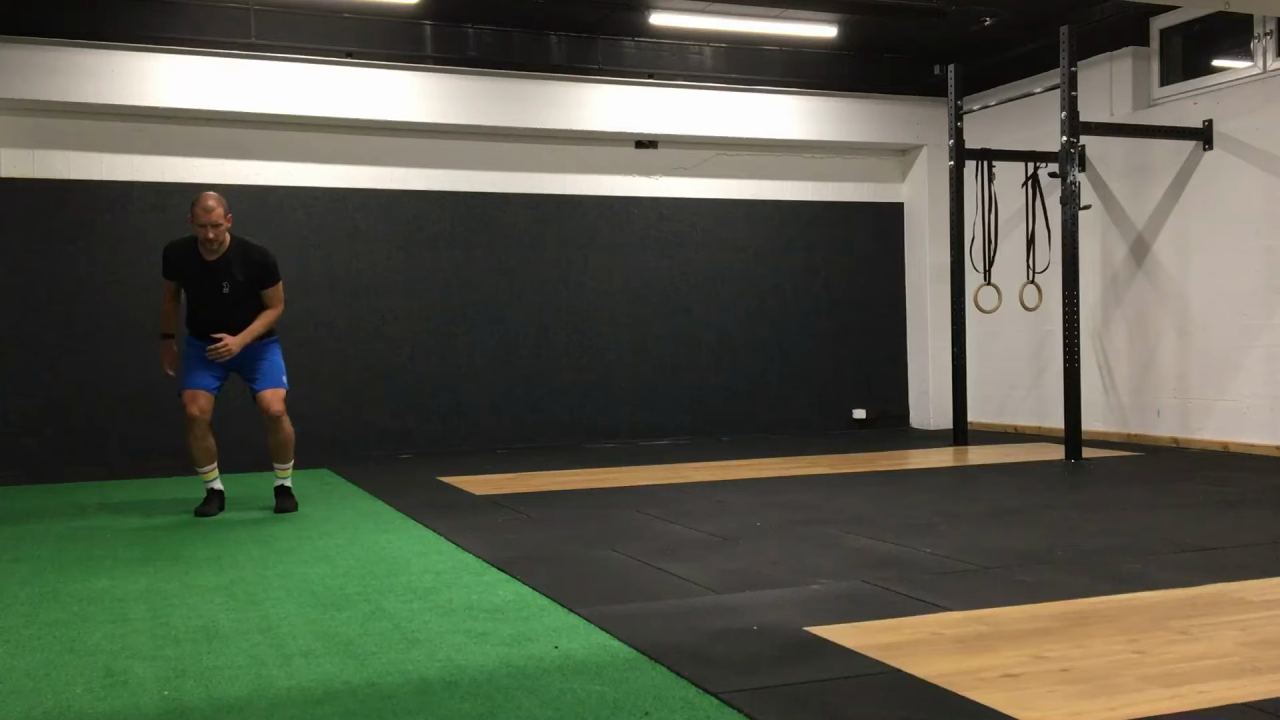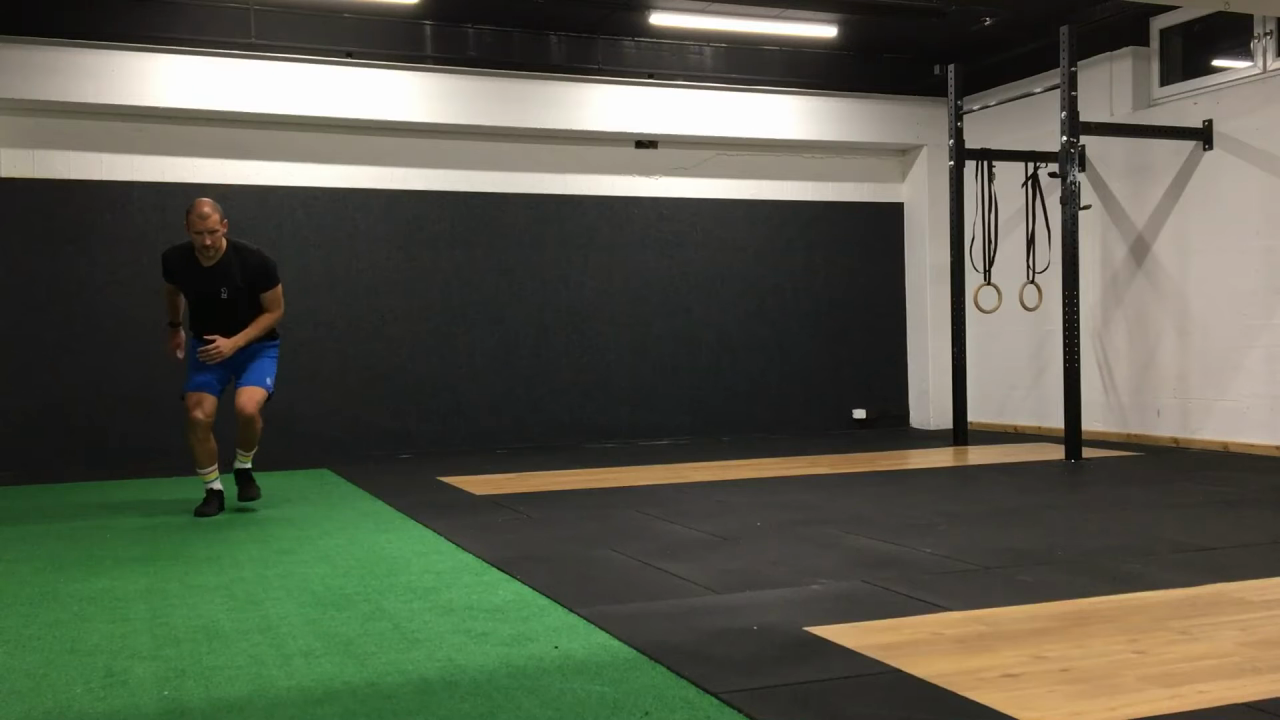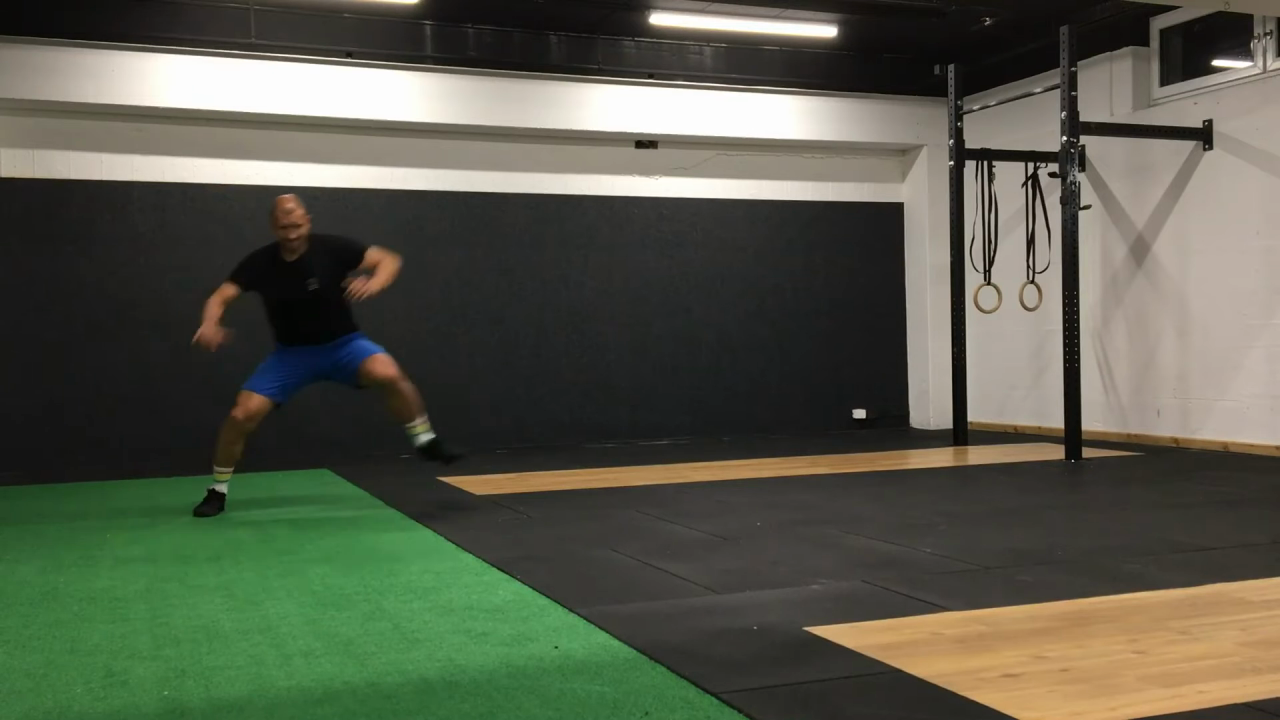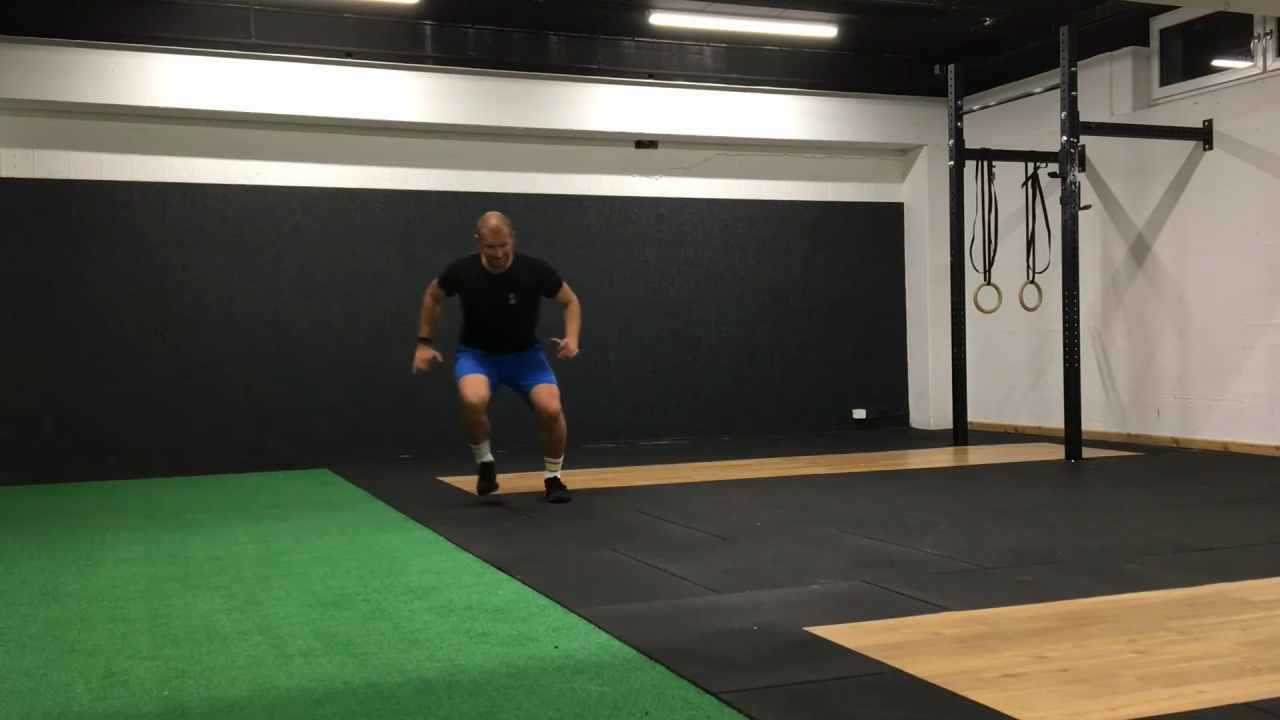
dt=0.5s
person 1, frame 1
left shoulder: (257, 257)
right shoulder: (176, 254)
left elbow: (275, 306)
right elbow: (171, 294)
left wrist: (240, 340)
right wrist: (167, 339)
left hip: (255, 343)
right hip: (202, 344)
left knee: (275, 410)
right knee: (195, 413)
left ankle: (284, 486)
right ankle: (214, 490)
person 1, frame 2
left shoulder: (254, 261)
right shoulder: (174, 260)
left elbow: (275, 310)
left wrist: (234, 343)
right wrist: (174, 328)
left hip: (256, 345)
right hip: (207, 346)
left knee: (246, 408)
right knee: (198, 417)
left ankle: (244, 469)
right ankle: (213, 490)
person 1, frame 3
left shoulder: (334, 247)
right shoulder: (259, 264)
left elbow: (388, 260)
right elbow: (218, 299)
left wrist: (374, 283)
right wrist: (209, 325)
left hip: (343, 343)
right hip: (291, 353)
left knee: (388, 376)
right knee: (241, 416)
left ankle: (425, 441)
right ankle: (218, 491)
person 1, frame 4
left shoulder: (536, 270)
right shoulder: (462, 270)
left elbow: (570, 301)
right elbow: (432, 296)
left wrist: (571, 338)
right wrist: (424, 342)
left hip: (524, 354)
right hip: (477, 353)
left knee: (551, 409)
right knee: (474, 401)
left ankle: (553, 477)
right ankle: (486, 465)
